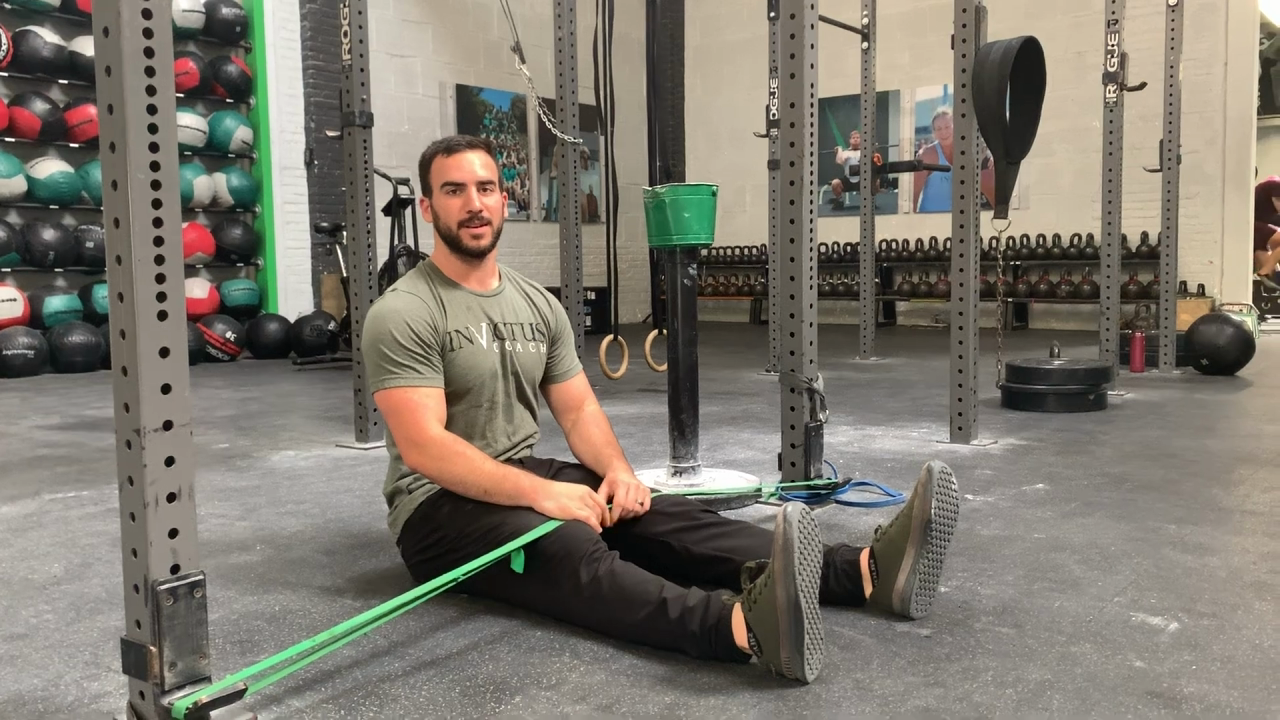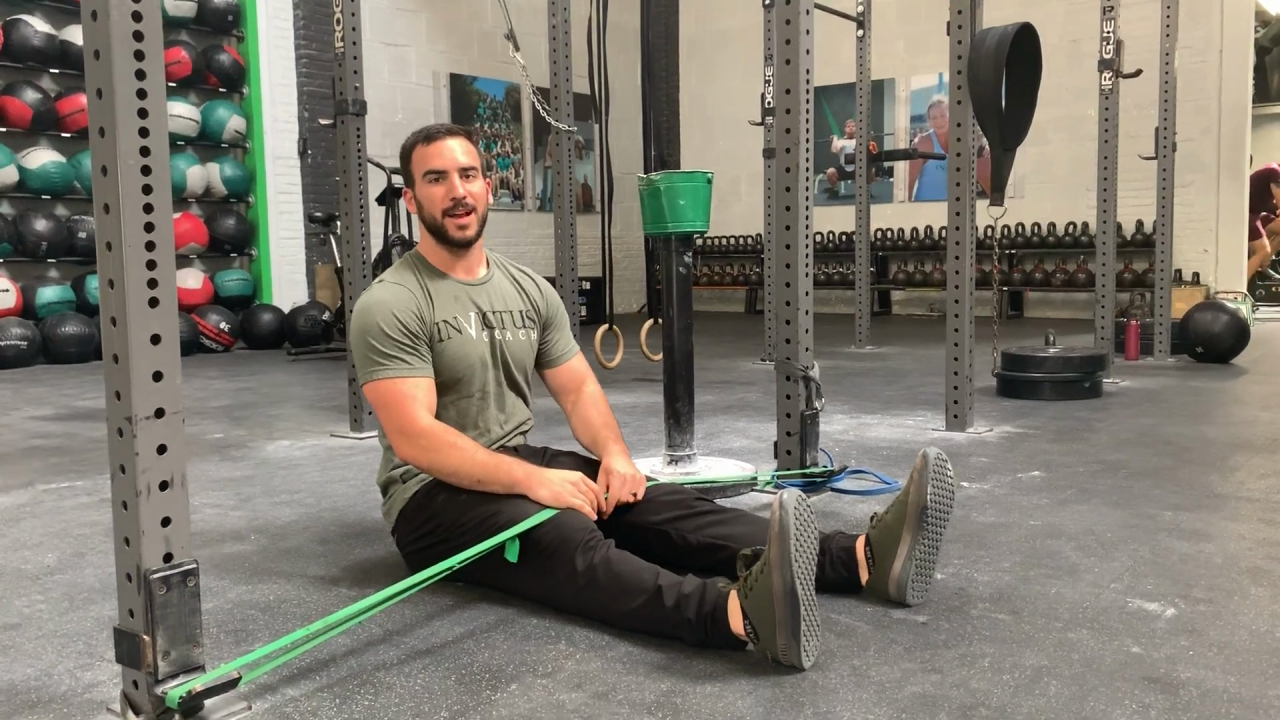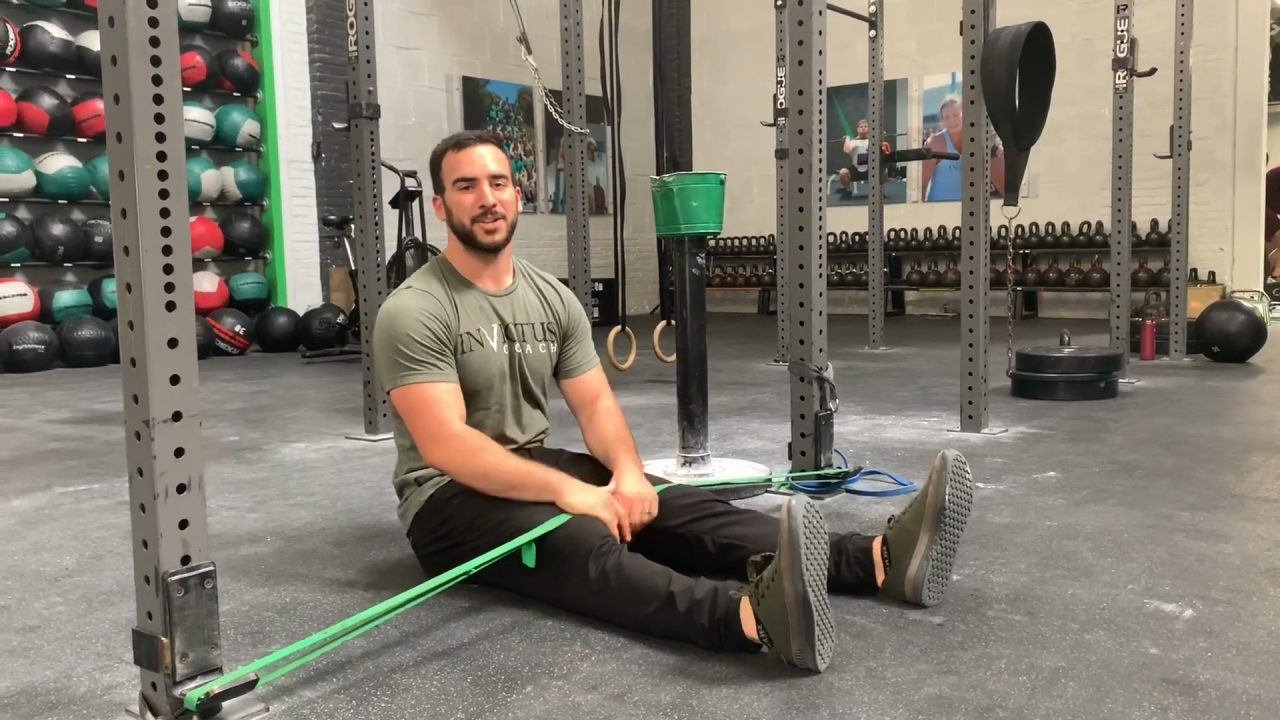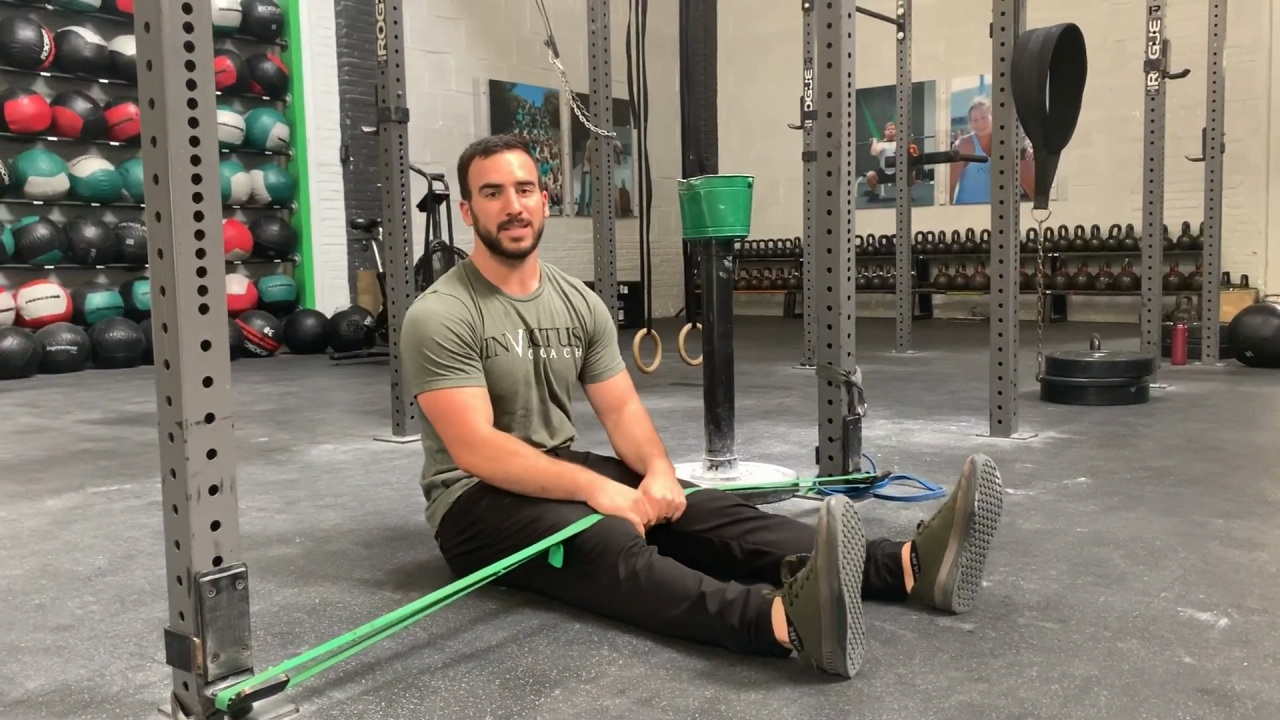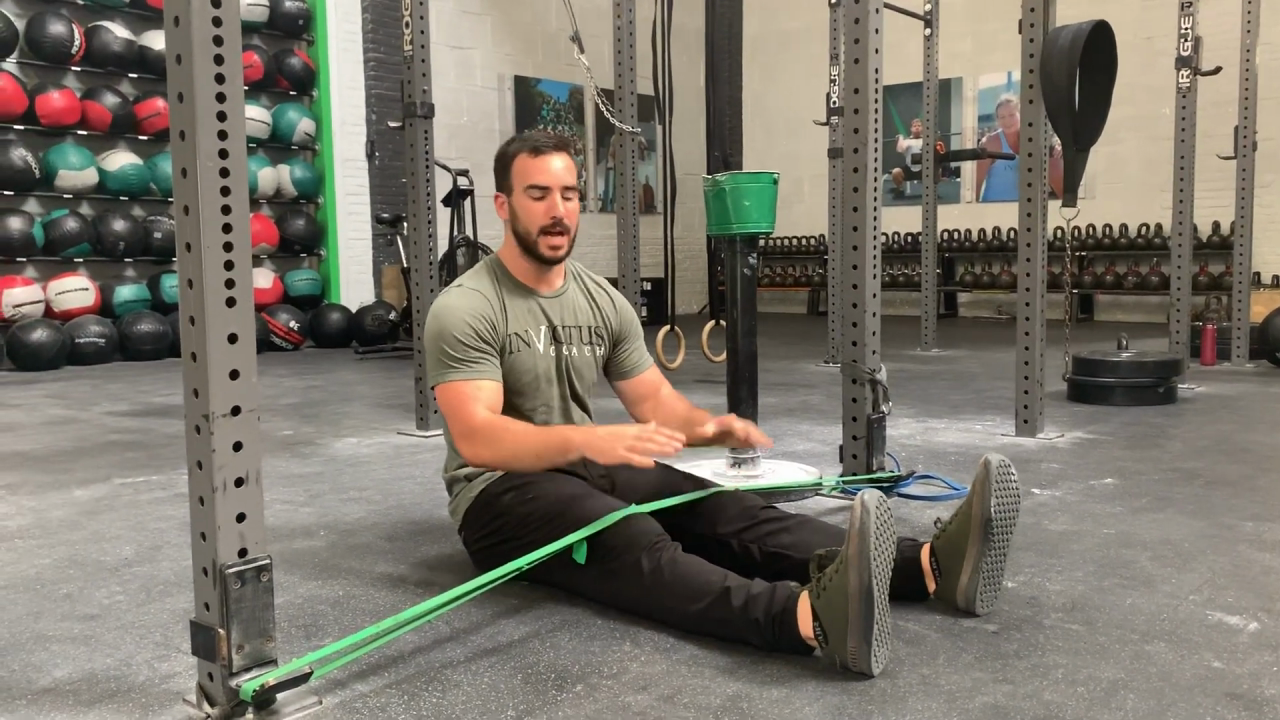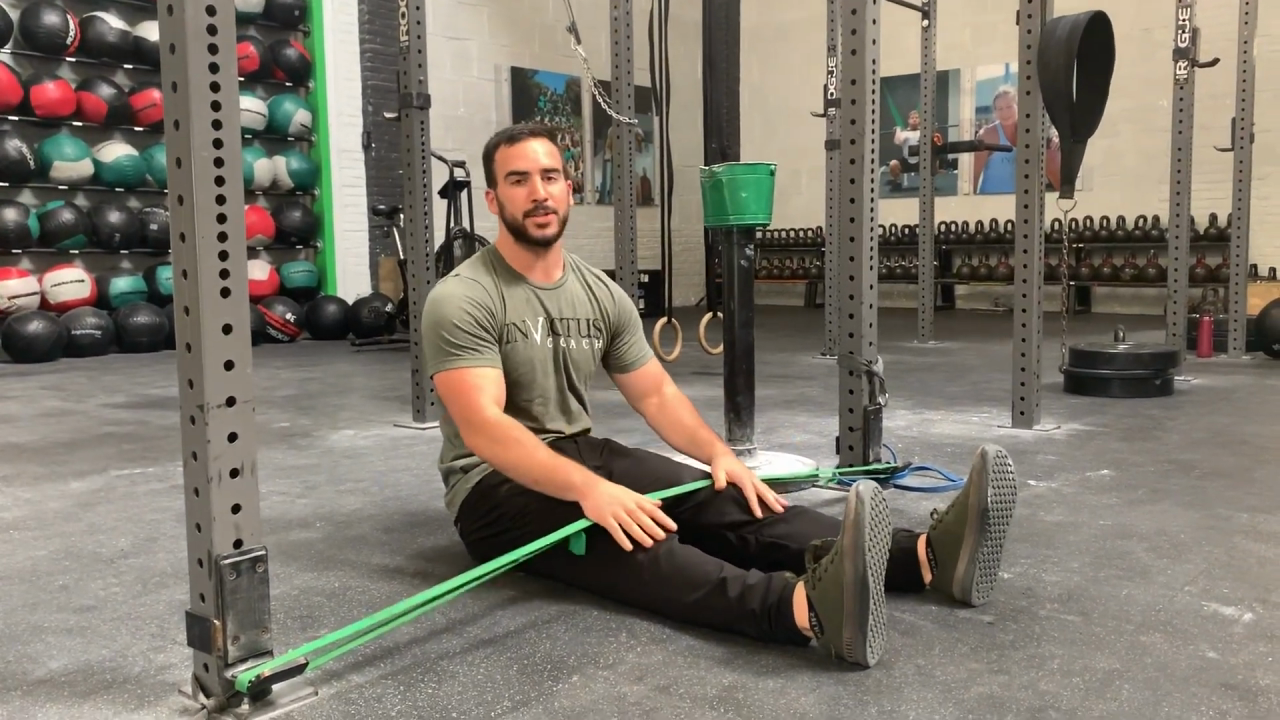
dt=0.7s
person 1, frame 1
left shoulder: (538, 303)
right shoulder: (403, 314)
left elbow: (577, 408)
right elbow: (424, 447)
left wrist: (616, 470)
right wrist: (541, 494)
left hip: (525, 477)
right hip: (439, 507)
left knee: (665, 517)
right knee: (572, 550)
left ankle: (864, 570)
right ankle: (742, 625)
person 1, frame 2
left shoulder: (529, 288)
right shoulder: (390, 305)
left elbow: (578, 388)
right elbow: (416, 438)
left wrist: (614, 453)
right wrist: (534, 480)
left hip: (520, 462)
right hip: (434, 497)
left knee: (663, 506)
right knee: (568, 538)
left ankle: (860, 558)
right ankle: (738, 612)
person 1, frame 3
left shoulder: (552, 297)
right shoulder: (414, 312)
left elbow: (595, 403)
right elbow: (445, 445)
left wrist: (626, 470)
right wrist: (563, 489)
left hip: (534, 470)
right hip: (450, 499)
left knee: (678, 508)
right knee: (583, 545)
left ankle: (878, 559)
right ankle: (753, 615)
person 1, frame 4
left shoulder: (578, 301)
right shoulder: (440, 316)
left elbow: (620, 408)
right elbow: (476, 449)
left wrist: (657, 469)
right wrist: (593, 488)
left hip: (560, 472)
right hip: (478, 501)
left knee: (706, 513)
right knee: (613, 544)
left ankle: (907, 564)
right ankle: (784, 619)
person 1, frame 5
left shoulder: (602, 300)
right shoulder: (464, 310)
left elbow: (657, 400)
right elbow: (476, 439)
left wrist: (710, 423)
right wrist: (586, 439)
left hip: (588, 466)
right hip: (501, 492)
left knee: (726, 512)
right knee: (632, 541)
left ankle: (927, 564)
right ankle: (809, 616)
person 1, frame 6
left shoulder: (600, 292)
right shoulder: (462, 299)
left elbow: (655, 393)
right elbow: (483, 427)
left wrist: (719, 453)
right wrist: (589, 489)
left hip: (581, 452)
right hip: (495, 486)
left knee: (720, 503)
right knee: (632, 536)
left ankle: (924, 556)
right ankle: (804, 607)
